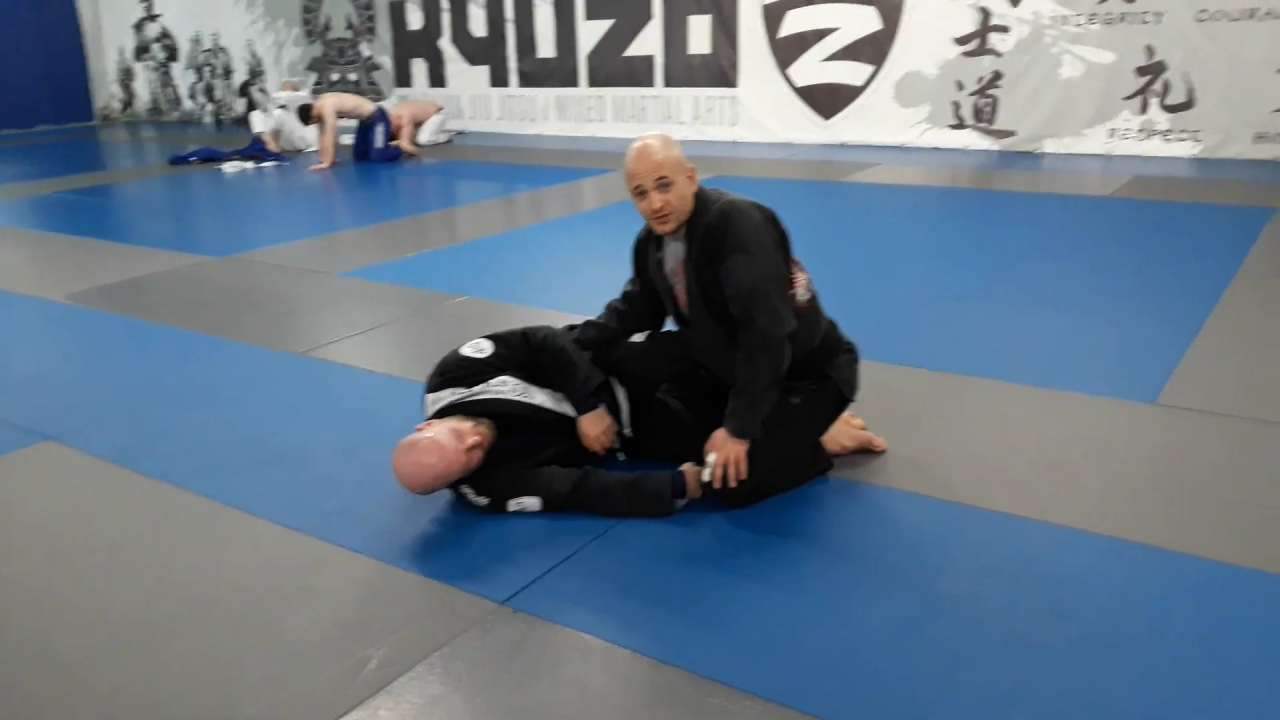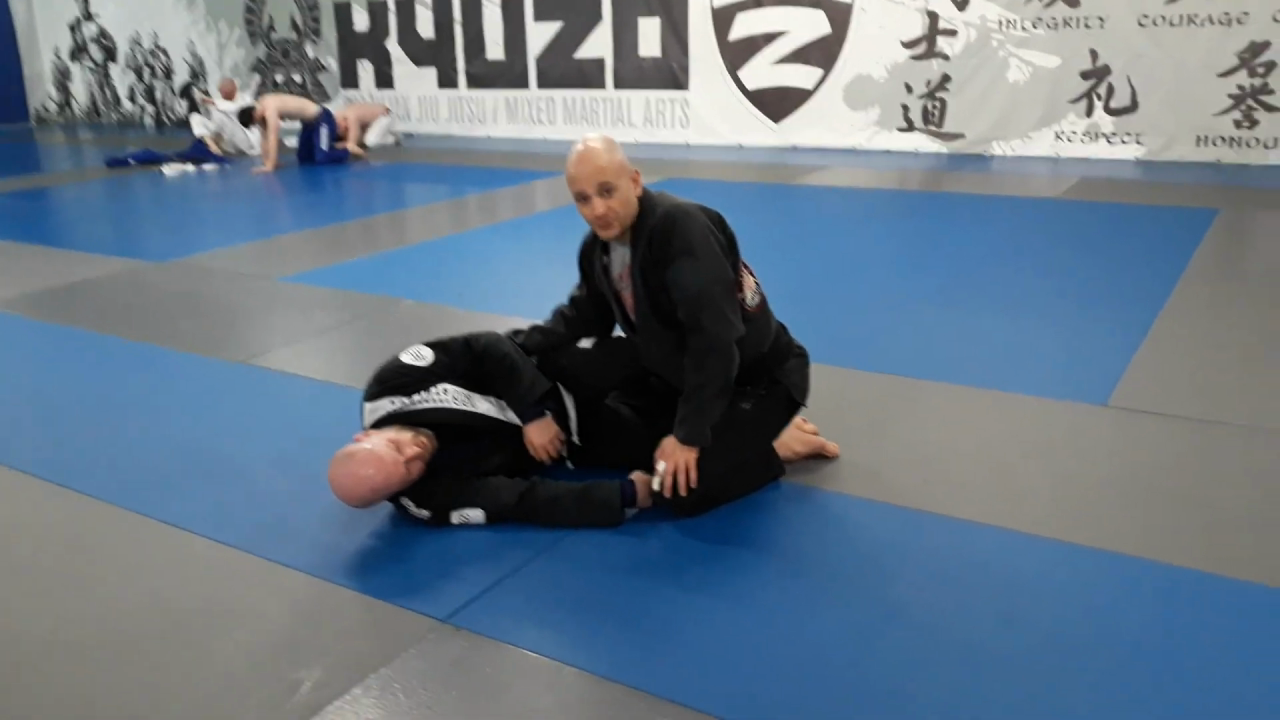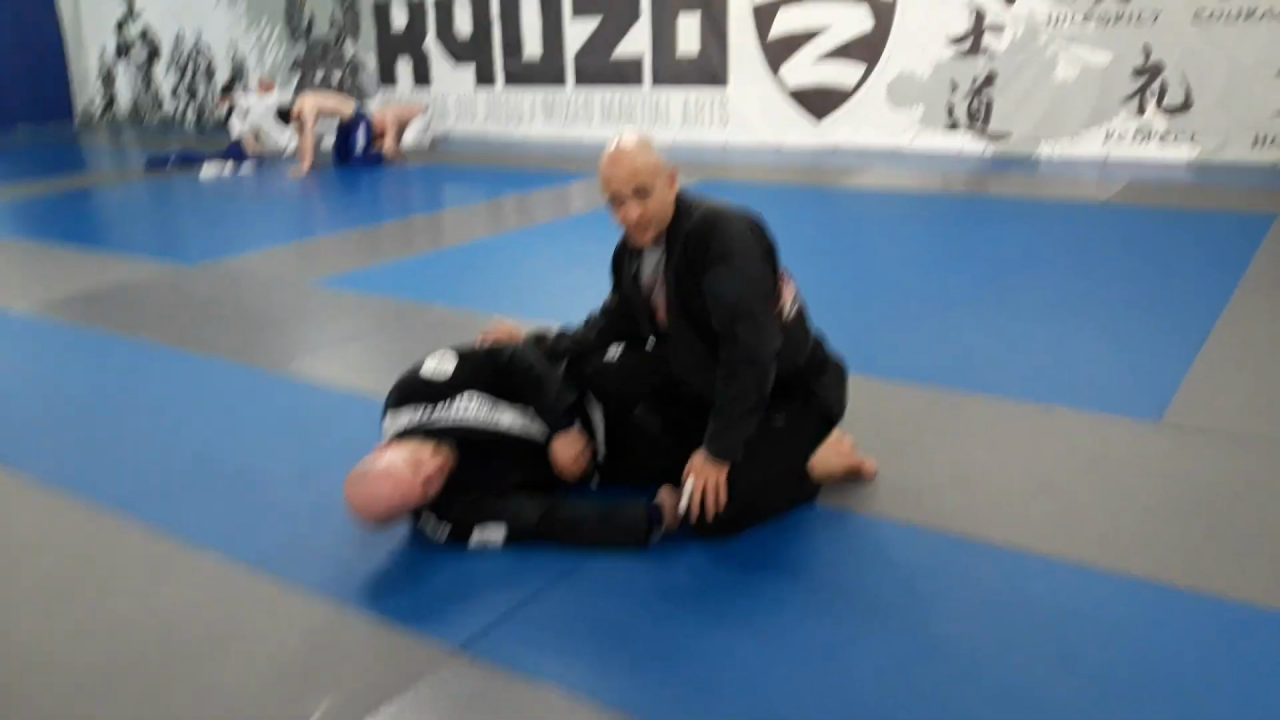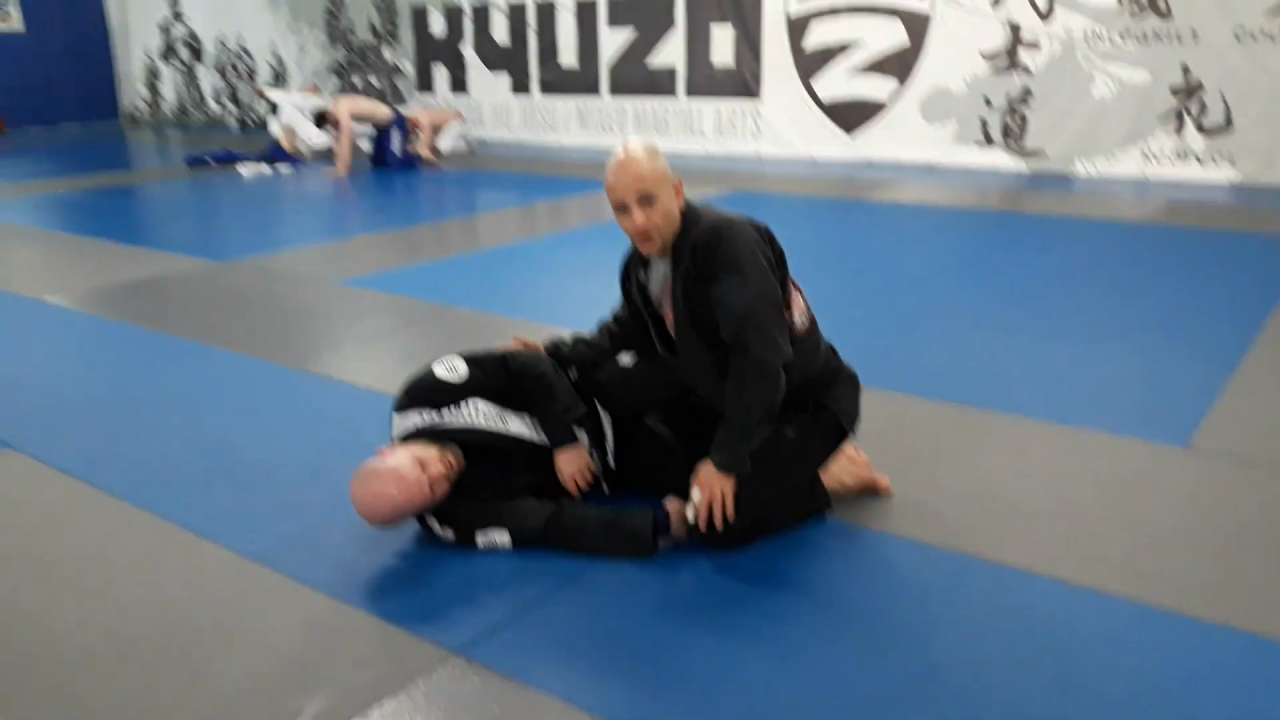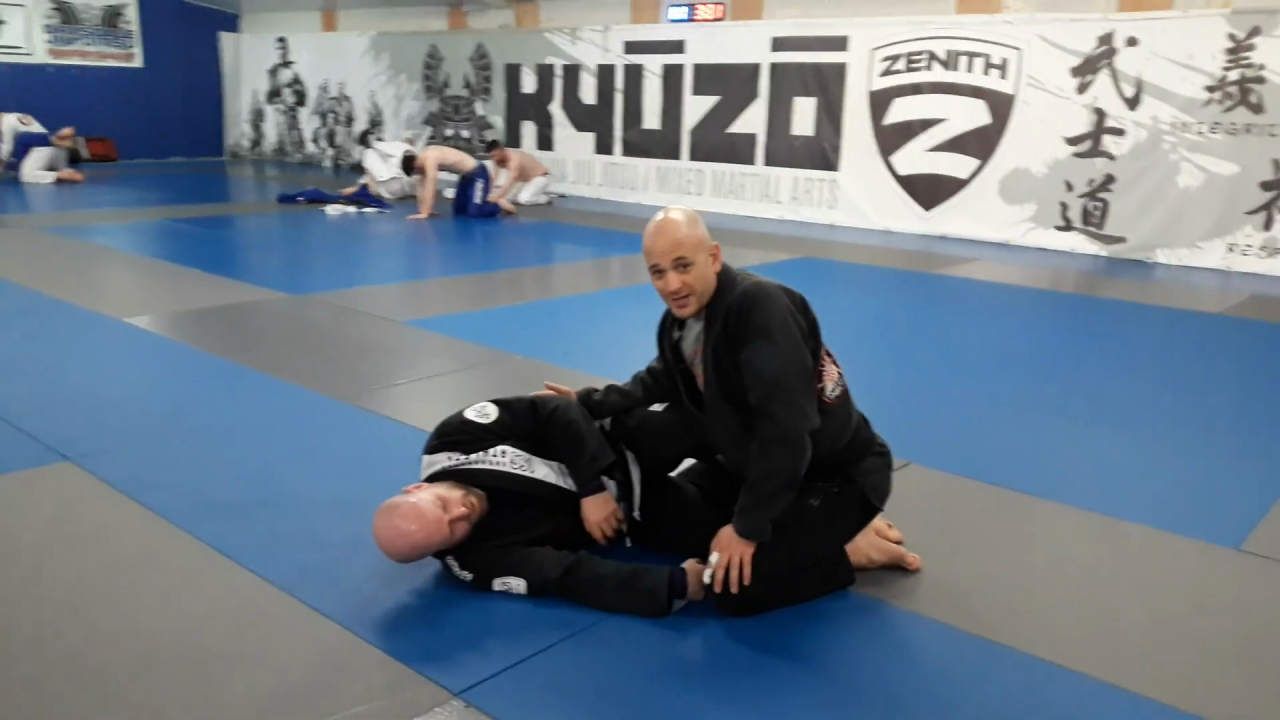
dt=0.4s
person 1, frame 1
left shoulder: (736, 225)
right shoulder: (652, 239)
left elbow: (765, 334)
right elbow: (636, 310)
left wrist: (739, 427)
right wrist: (573, 342)
left hip: (805, 370)
right hip: (726, 360)
left knee: (735, 483)
left ankle: (825, 435)
person 1, frame 2
left shoulder: (682, 228)
right shoulder: (599, 244)
left elbow: (714, 340)
right elbow: (583, 316)
left wrist: (688, 434)
right wrist: (516, 346)
left hip: (755, 374)
right hip: (676, 366)
left knee: (685, 492)
right knee: (563, 366)
left ankle: (777, 441)
person 1, frame 3
left shoulder: (720, 233)
right shoulder: (633, 249)
left elbow: (751, 352)
right elbow: (619, 325)
left wrist: (719, 450)
right wrist: (539, 346)
left hip: (789, 389)
right hip: (710, 379)
left knee: (714, 511)
left ankle: (815, 460)
person 1, frame 4
left shoulder: (728, 242)
right shoulder: (642, 259)
left elbow: (760, 361)
right elbow: (630, 331)
left wrist: (727, 460)
right wrist: (556, 354)
left hip: (805, 402)
right hip: (724, 392)
left knee: (720, 521)
left ankle: (826, 475)
person 1, frame 5
left shoulder: (761, 309)
right shoulder: (680, 318)
left elbow: (785, 431)
right elbow: (662, 382)
left wrist: (748, 527)
right wrist: (589, 402)
left hip: (837, 473)
right hip: (758, 465)
left knee: (739, 588)
right knee: (677, 517)
left ankle: (854, 547)
person 2, frame 1
left shoulder: (452, 374)
right shoulder: (489, 488)
left elbow: (544, 342)
right elbow: (581, 490)
left wrist: (588, 404)
right wrist: (680, 485)
person 2, frame 2
left shoulder: (392, 383)
right shoulder: (433, 505)
left elbow: (486, 351)
right elbow: (532, 503)
left wrist: (534, 409)
right wrist: (634, 493)
left hip: (559, 379)
right ankle: (773, 441)
person 2, frame 3
left shoulder: (414, 393)
right shoulder: (456, 518)
left elbow: (510, 359)
right elbow: (554, 522)
left wrist: (561, 424)
right wrist: (657, 515)
person 2, frame 4
left shoulder: (424, 395)
right shoulder: (461, 520)
left elbow: (524, 367)
right elbow: (559, 526)
left wrist: (564, 439)
right wrist: (664, 523)
person 2, frame 5
left shoulder: (454, 439)
right shoulder: (480, 566)
left elbow: (555, 412)
left wrist: (592, 487)
right wrist: (682, 585)
right hip: (610, 509)
